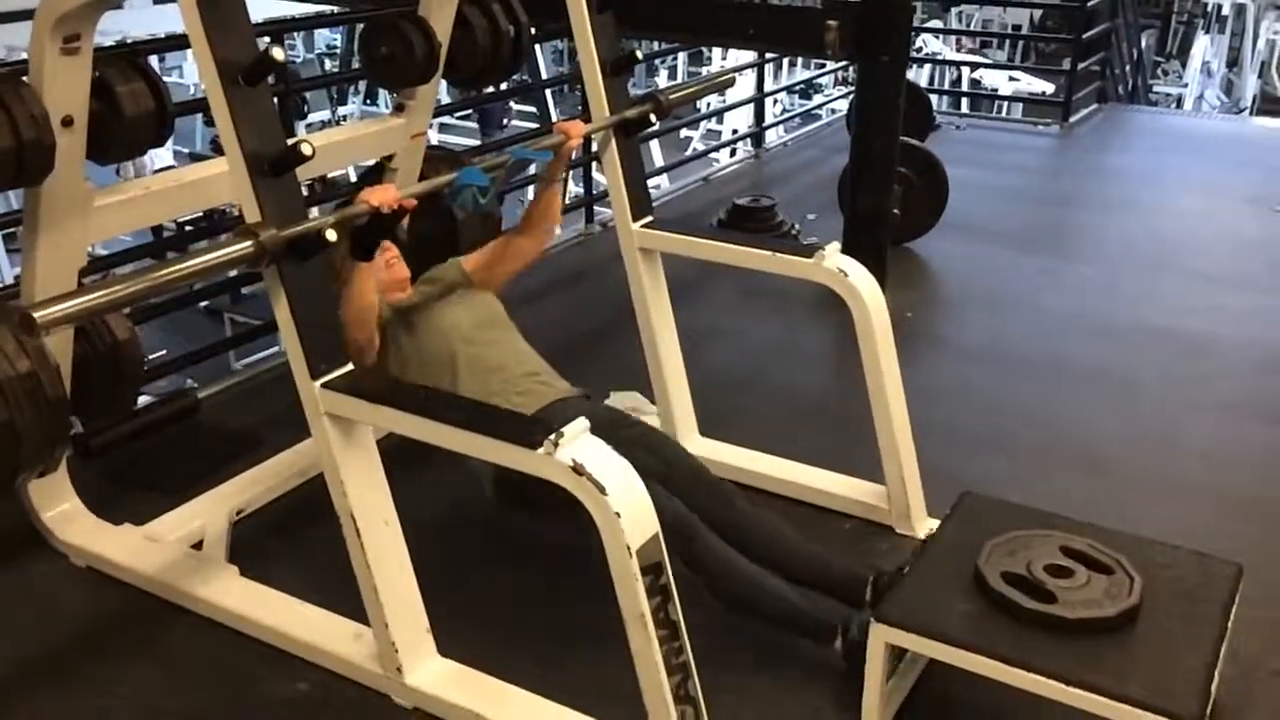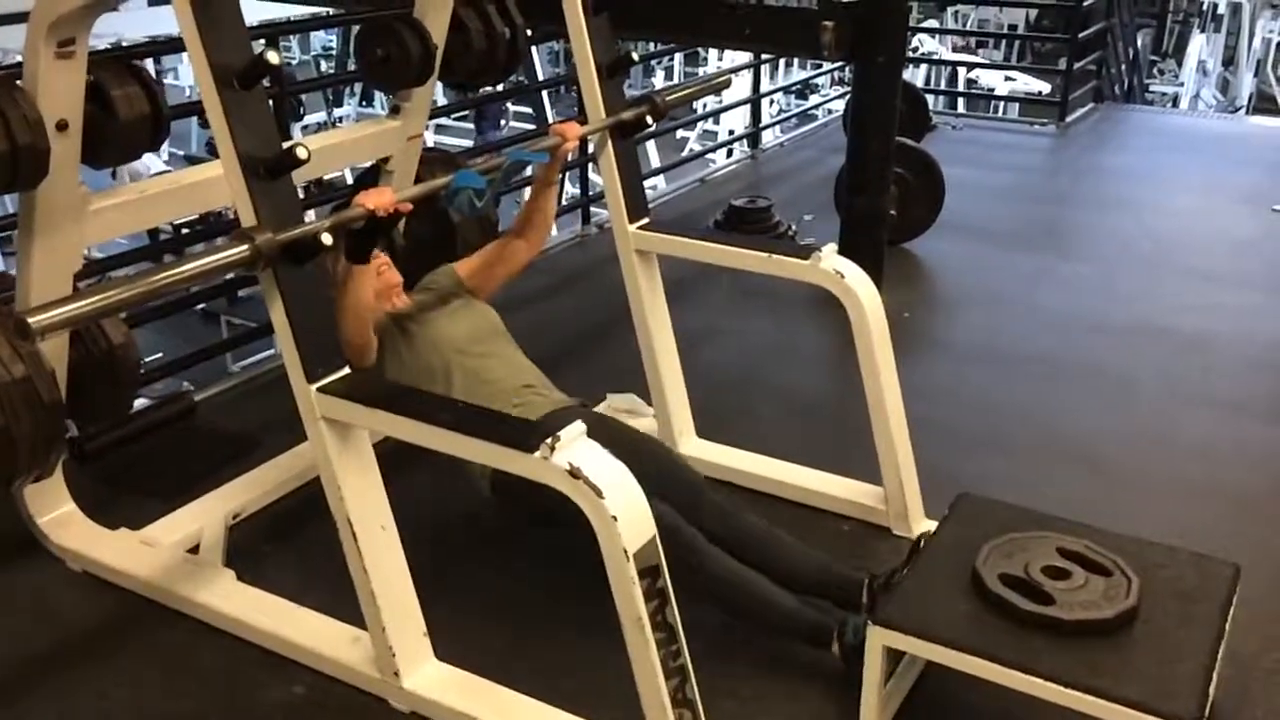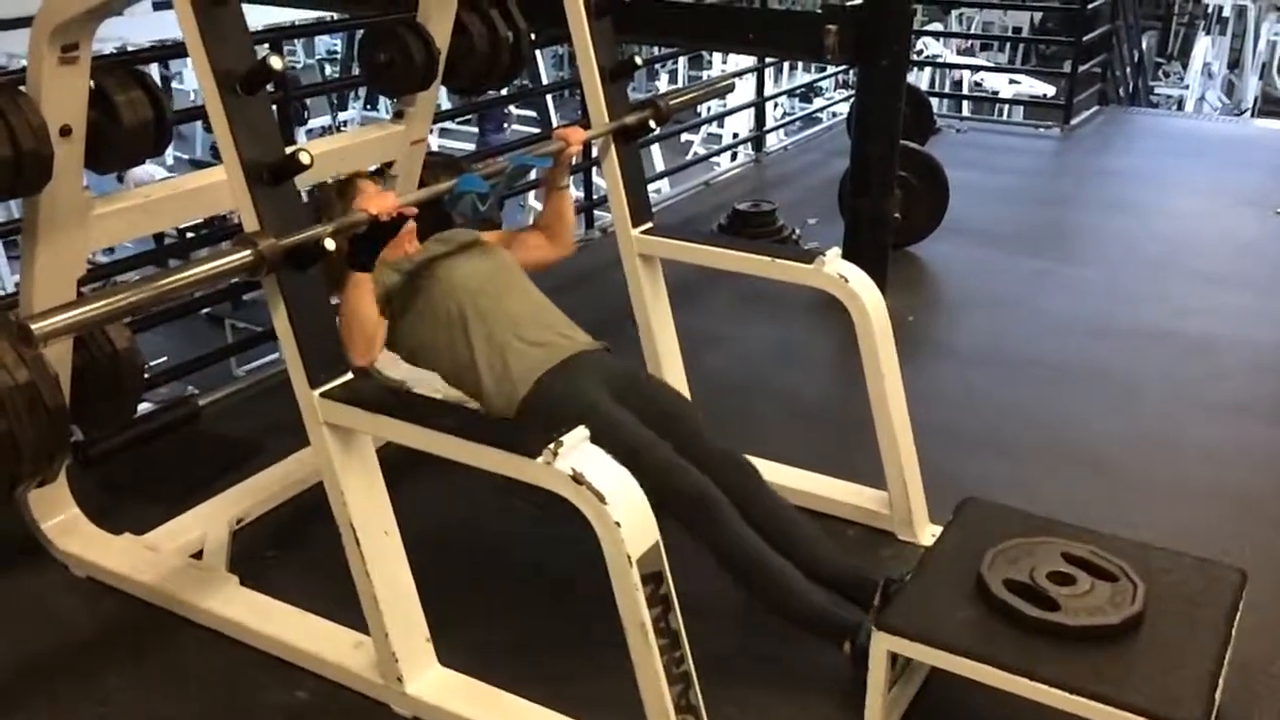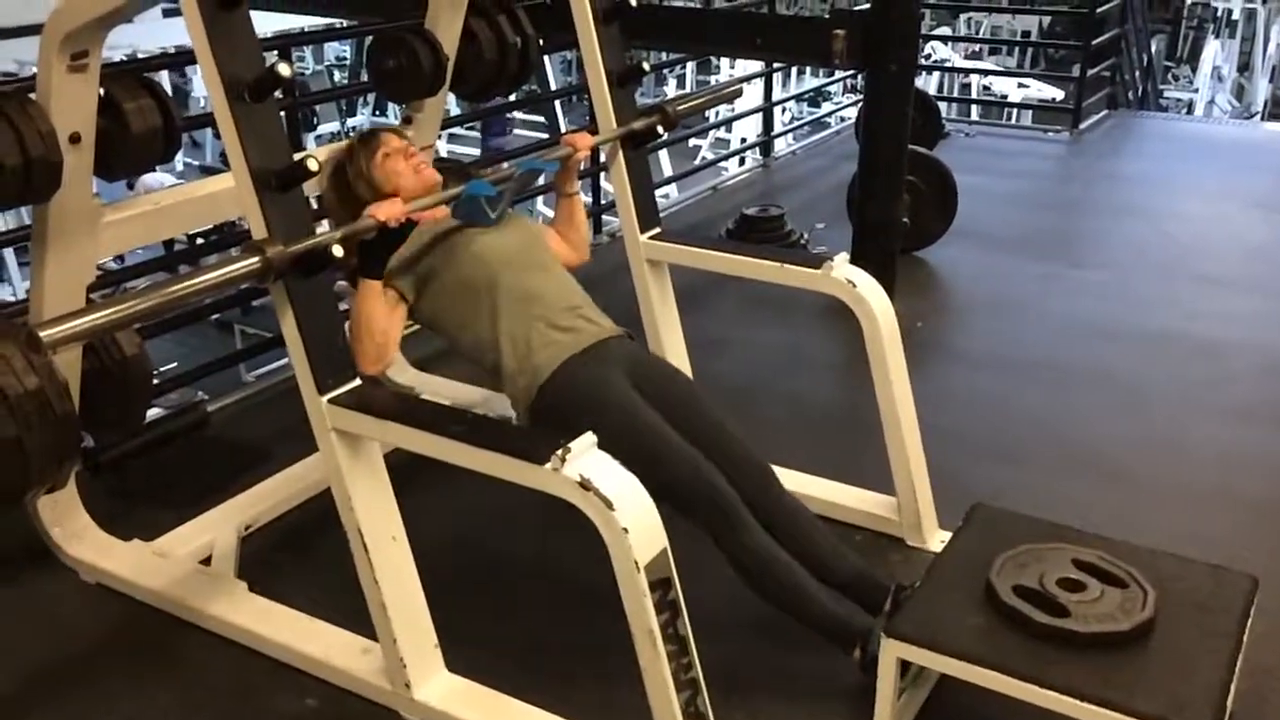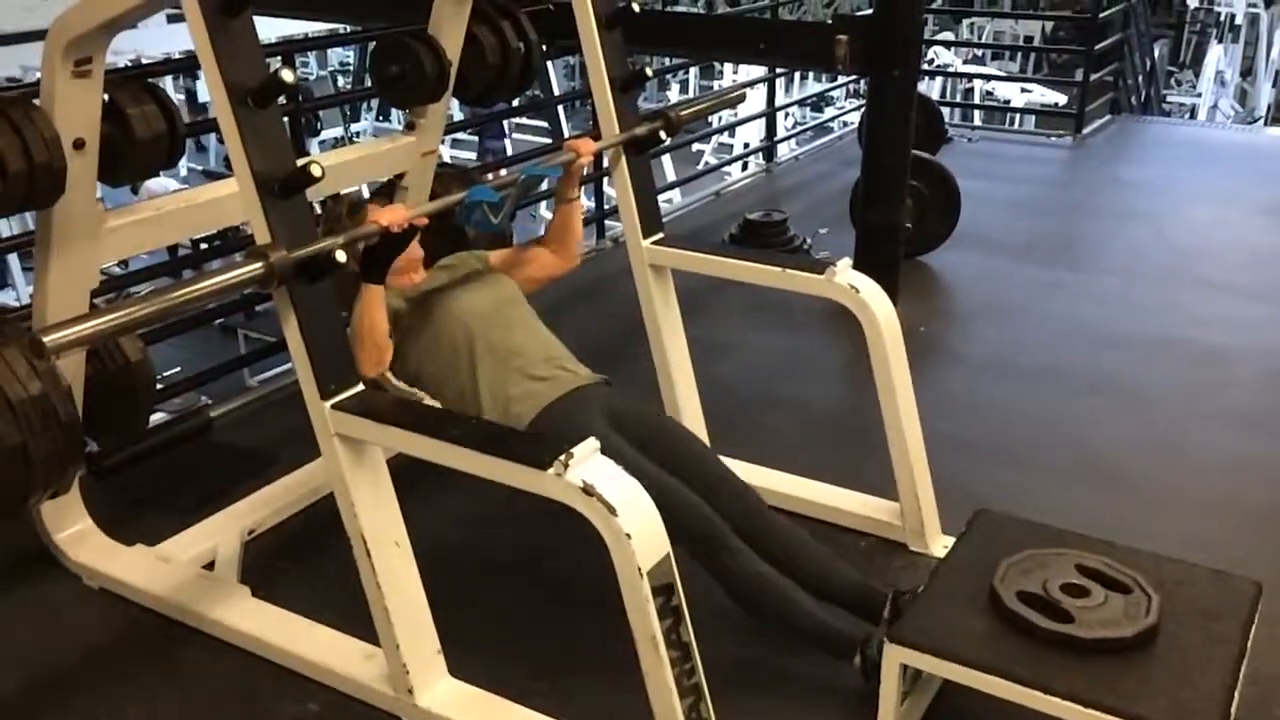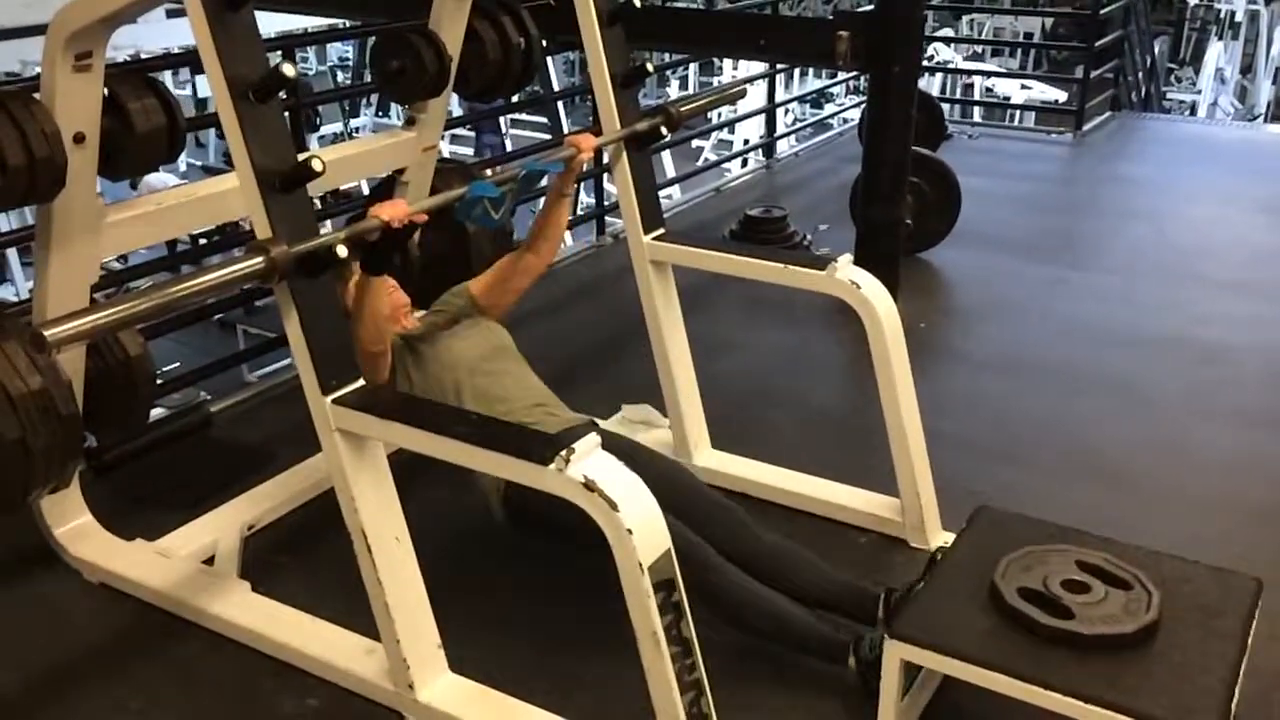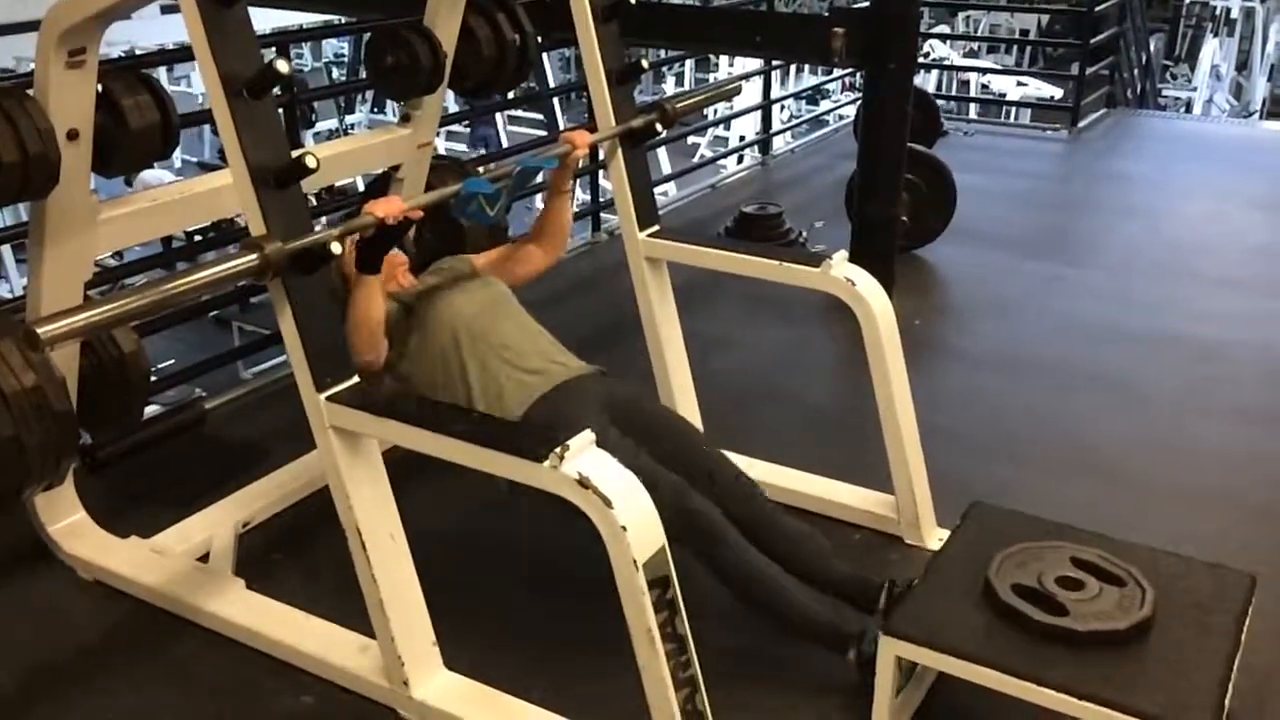
dt=0.3s
person 1, frame 1
left shoulder: (443, 282)
right shoulder: (381, 332)
left elbow: (533, 236)
right elbow: (357, 344)
left wrist: (556, 166)
right wrist: (361, 244)
left hip: (578, 407)
left knee: (720, 500)
right knee: (681, 530)
left ankle: (868, 590)
right ankle: (843, 632)
person 1, frame 2
left shoulder: (439, 289)
right shoulder: (379, 338)
left elbow: (525, 240)
right elbow: (355, 342)
left wrist: (552, 166)
right wrist: (358, 248)
left hip: (572, 416)
left knee: (713, 508)
right knee: (673, 538)
left ankle: (862, 592)
right ankle: (838, 634)
person 1, frame 3
left shoulder: (453, 241)
right shoulder: (385, 288)
left elbow: (554, 241)
right elbow: (360, 354)
left wrist: (558, 169)
right wrist: (362, 251)
left hip: (598, 362)
right hip: (543, 398)
left knee: (739, 481)
right knee: (699, 503)
left ankle: (873, 593)
right ankle: (852, 633)
person 1, frame 4
right shoulder: (402, 257)
left elbow: (575, 249)
right elbow: (371, 363)
left wrist: (568, 174)
right wrist: (370, 255)
left hip: (619, 352)
right hip: (562, 383)
left knee: (755, 481)
right knee: (719, 506)
left ankle: (885, 599)
right ankle: (865, 640)
person 1, frame 5
left shoulder: (461, 267)
right shoulder: (391, 311)
left elbow: (561, 256)
right elbow: (372, 368)
left wrist: (569, 181)
right wrist: (373, 265)
left hip: (597, 396)
right hip: (545, 430)
left knee: (742, 505)
right knee: (707, 533)
left ankle: (884, 606)
right ankle: (863, 649)
person 1, frame 6
left shoulder: (455, 311)
right shoulder: (393, 363)
left elbow: (534, 256)
right elbow: (369, 350)
left wrist: (565, 178)
left hip: (584, 434)
left knee: (729, 525)
right knee: (690, 556)
left ankle: (878, 605)
right ankle: (857, 650)
person 1, frame 7
left shoulder: (448, 275)
right shoulder: (387, 322)
left elbow: (543, 246)
right elbow: (366, 354)
left wrist: (562, 174)
right wrist: (367, 251)
left hip: (592, 387)
right hip: (539, 422)
left knee: (739, 495)
right knee: (699, 522)
left ankle: (879, 595)
right ankle: (859, 641)
